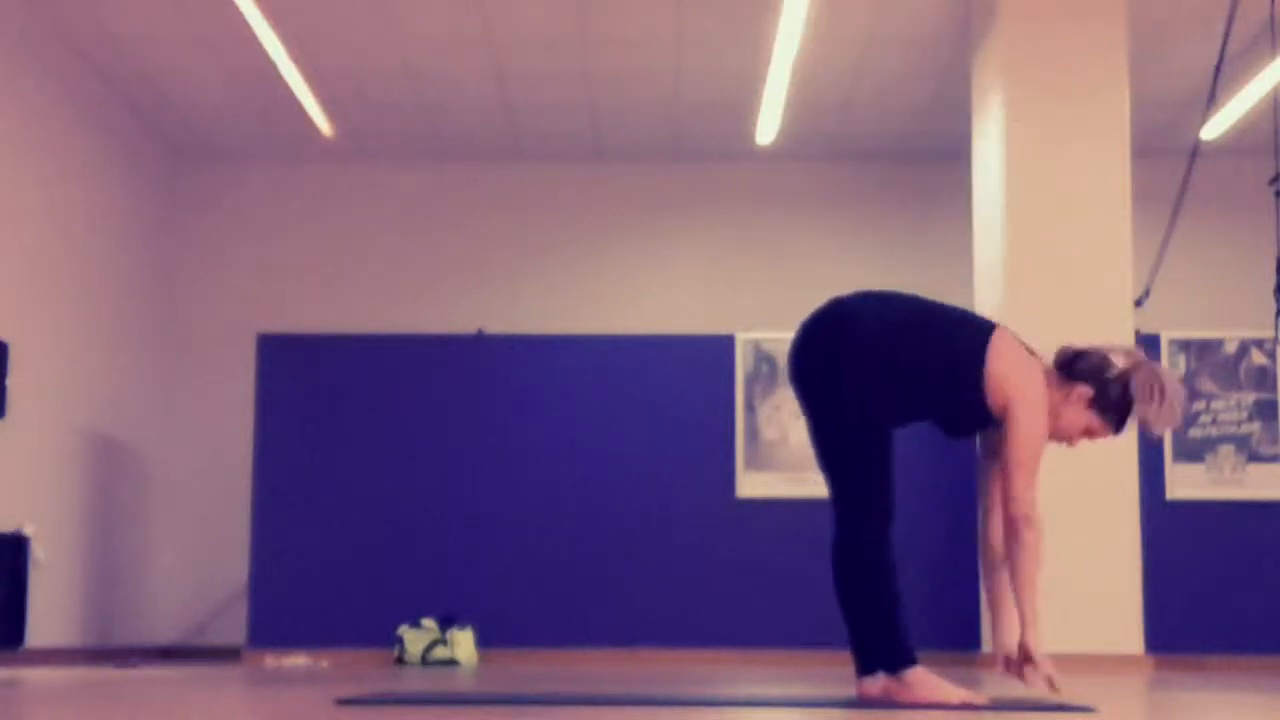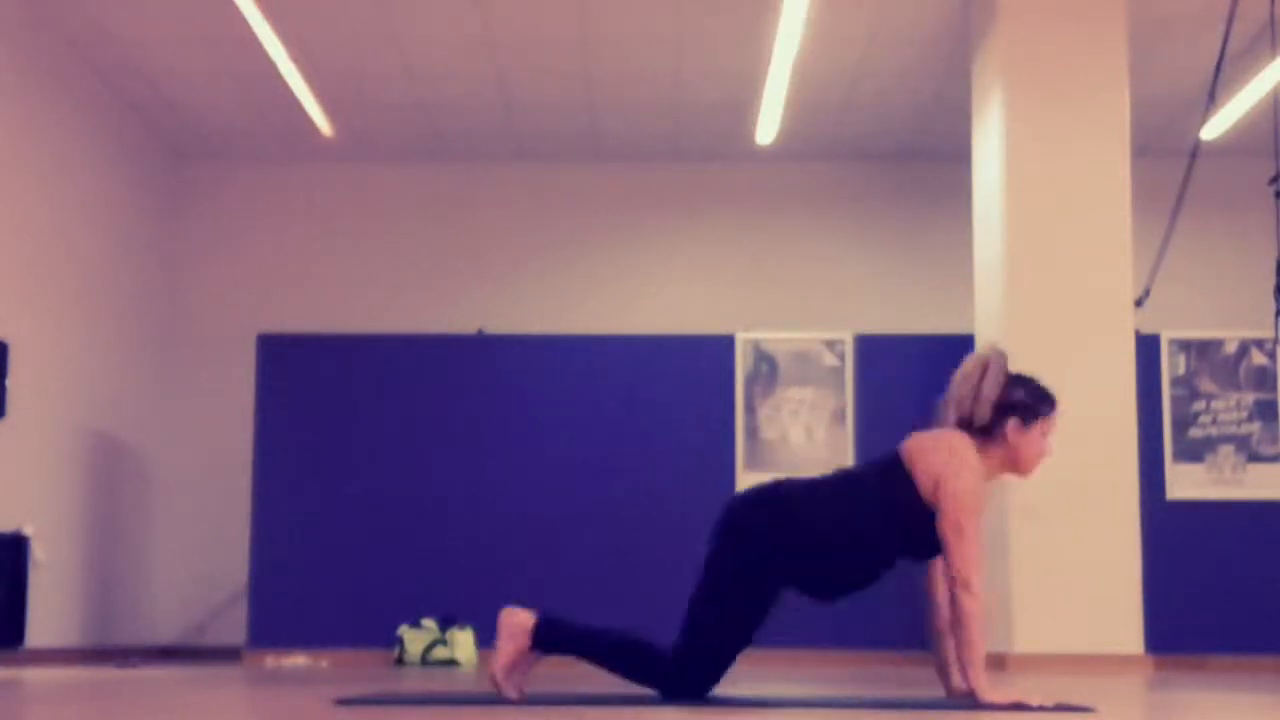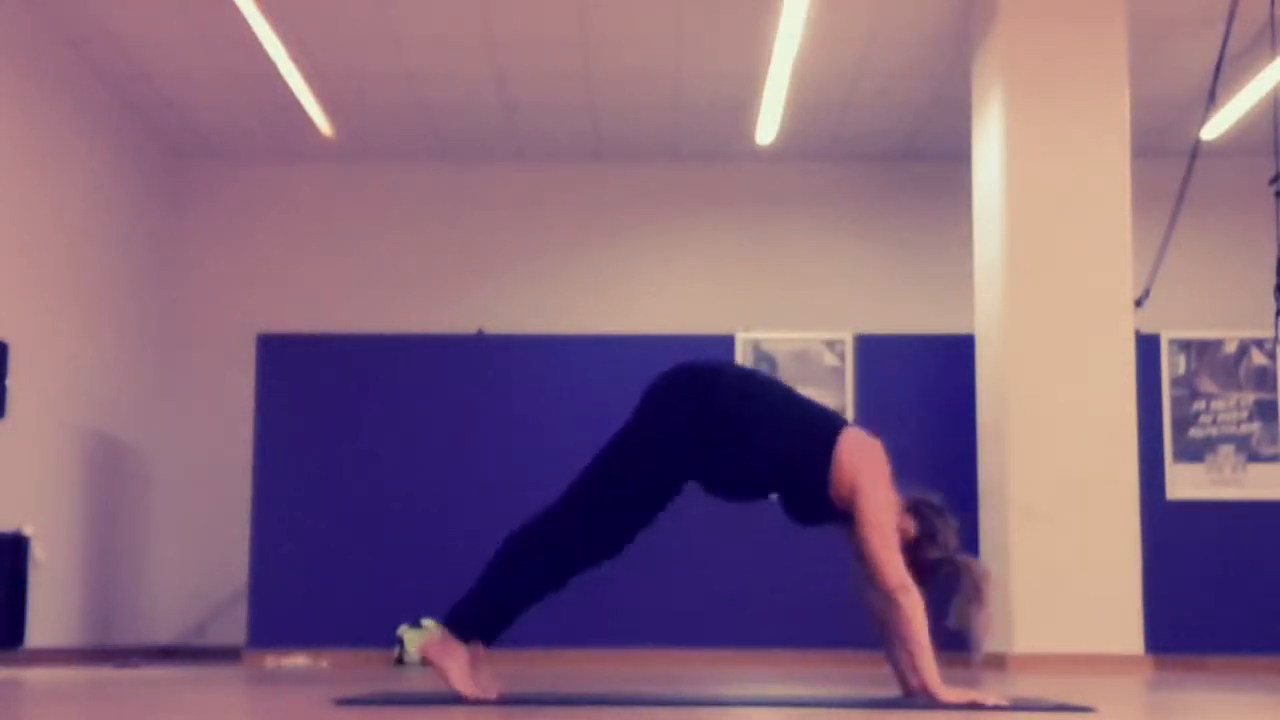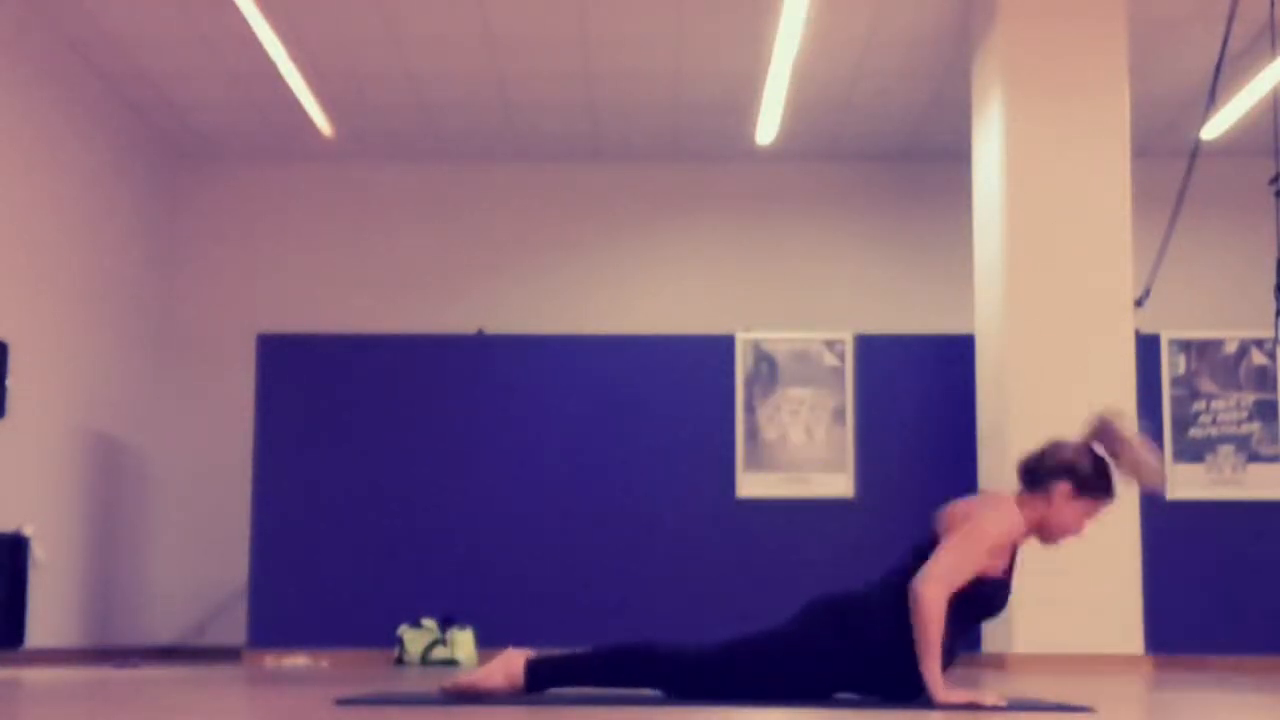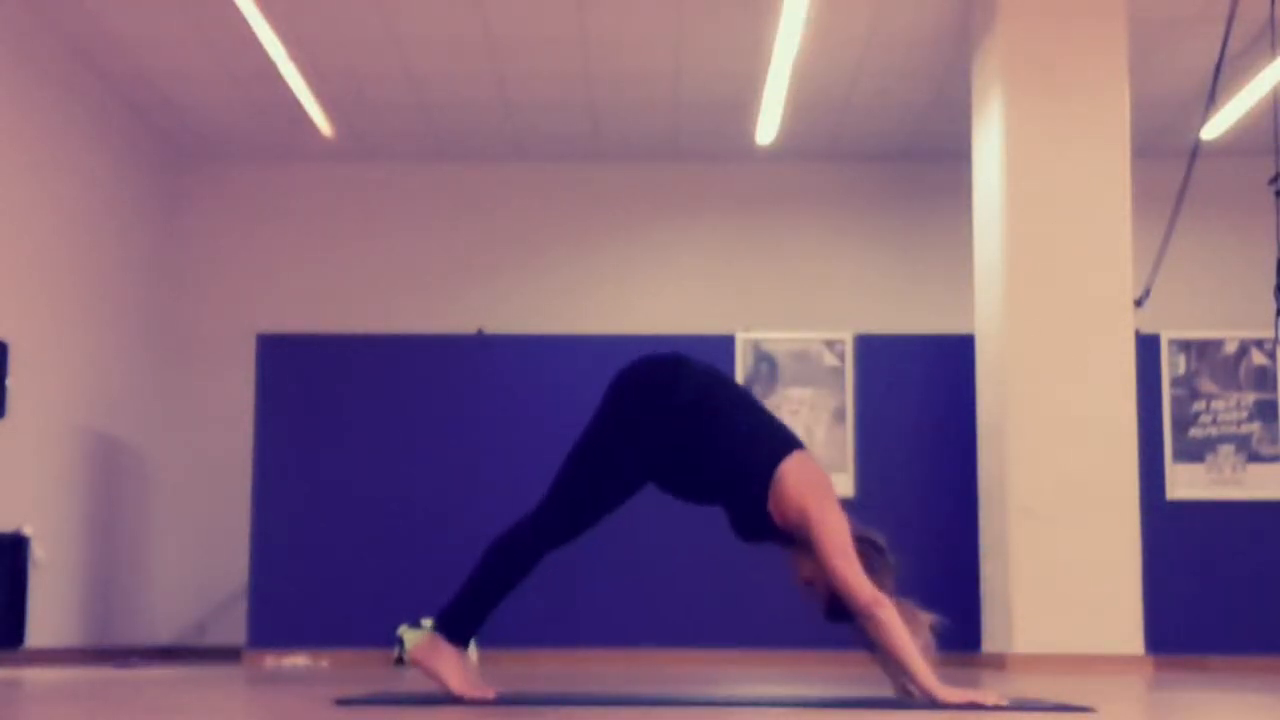
dt=1s
person 1, frame 1
left shoulder: (1015, 393)
right shoulder: (1031, 397)
left elbow: (996, 520)
right elbow: (1023, 518)
left wrist: (1011, 624)
right wrist: (1027, 633)
left hip: (839, 346)
right hip: (834, 352)
left knee: (862, 519)
right knee: (867, 522)
left ankle: (876, 670)
right ankle: (896, 671)
person 1, frame 2
left shoulder: (946, 453)
right shoulder: (957, 459)
left elbow: (940, 579)
right elbow: (965, 580)
left wrist: (955, 675)
right wrist: (978, 684)
left hip: (766, 528)
right hip: (767, 540)
left knee: (685, 676)
right knee: (687, 677)
left ankle: (536, 630)
right ankle: (534, 631)
person 1, frame 3
left shoulder: (876, 484)
right shoulder: (870, 484)
left elbow: (892, 589)
right elbow: (898, 591)
left wrist: (910, 675)
right wrist: (934, 686)
left hip: (699, 417)
right hip: (694, 404)
left knee: (591, 539)
right knee: (571, 525)
left ankle: (466, 637)
right ankle: (455, 637)
person 1, frame 4
left shoulder: (987, 513)
right shoulder: (996, 525)
right elbow: (926, 590)
left wrist: (933, 675)
right wrist: (933, 682)
left hip: (847, 638)
right hip: (839, 641)
left knee: (687, 670)
right knee: (688, 675)
left ankle: (534, 668)
right ankle: (528, 672)
person 1, frame 5
left shoulder: (822, 516)
right shoulder: (817, 513)
left elbow: (871, 608)
right elbow: (871, 603)
left wrist: (916, 682)
right wrist: (936, 688)
left hip: (670, 408)
right hip: (655, 402)
left knee: (562, 523)
right knee: (555, 521)
left ankle: (450, 643)
right ankle: (443, 641)
